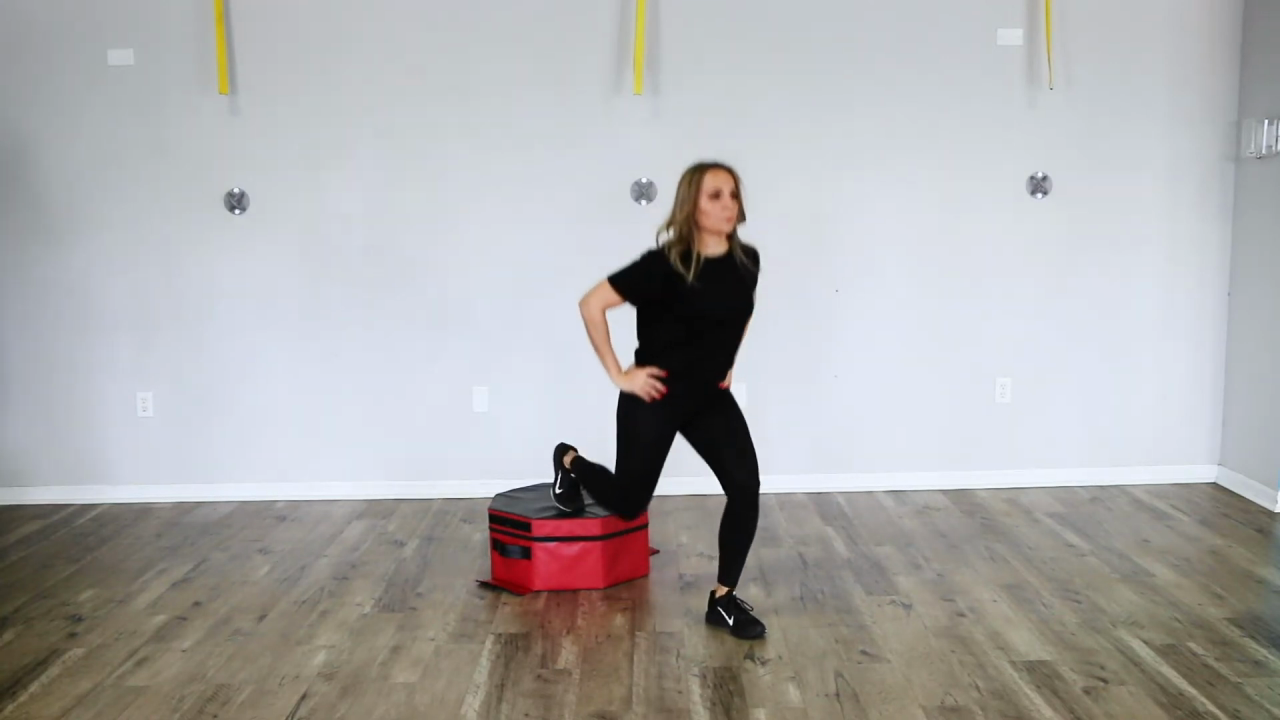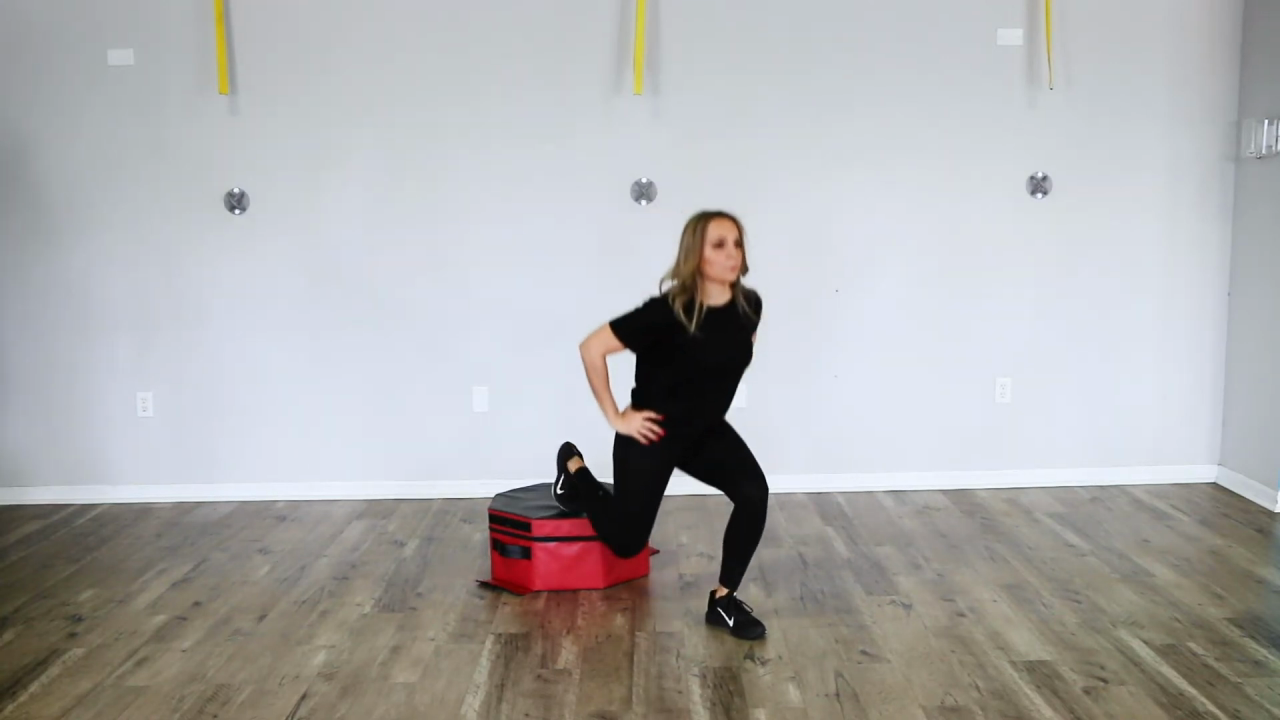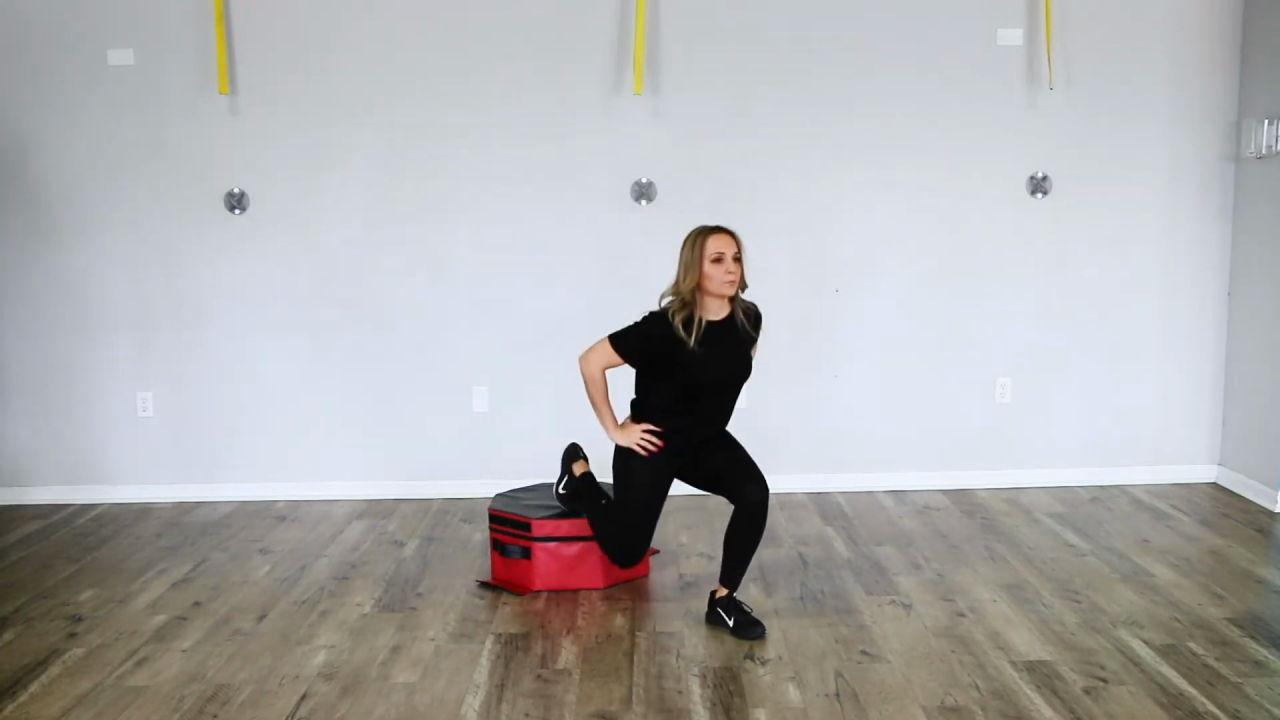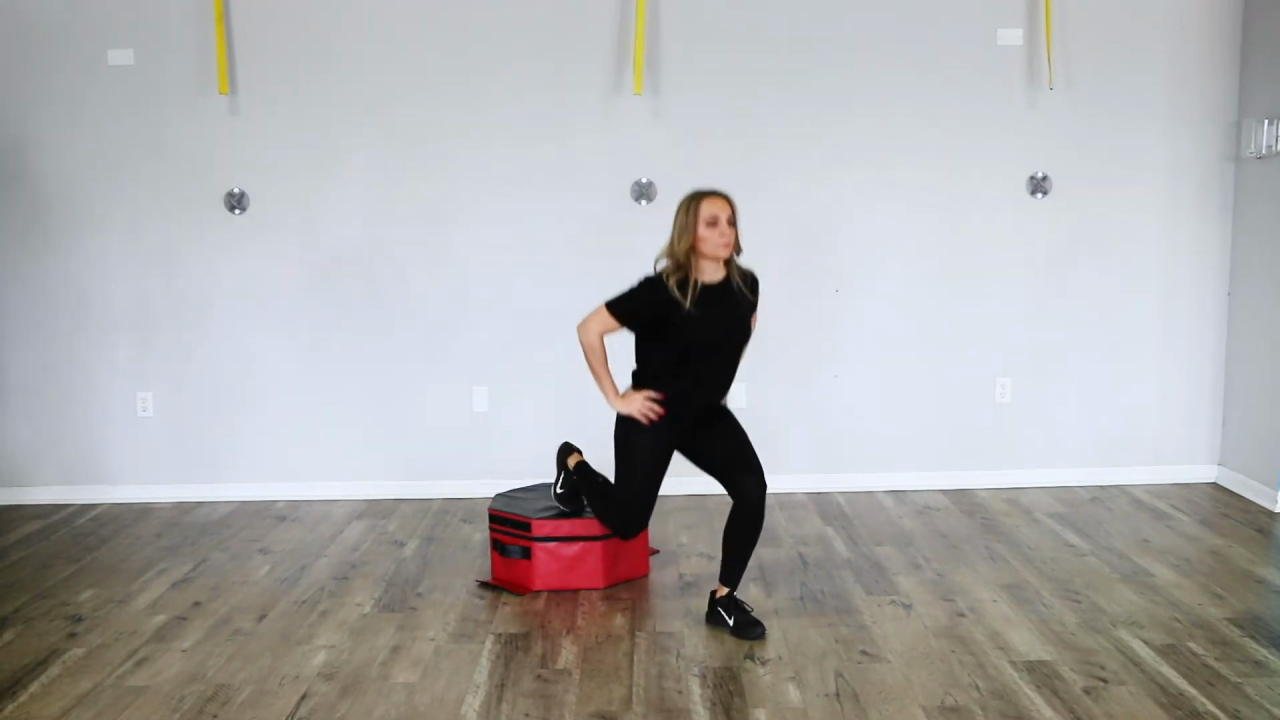
dt=0.2s
person 1, frame 1
left shoulder: (746, 260)
right shoulder: (664, 265)
right elbow: (592, 305)
right wrist: (618, 374)
left hip: (710, 398)
right hip: (655, 399)
left knee: (745, 486)
right knee: (629, 502)
left ankle: (723, 598)
right ankle: (569, 464)
person 1, frame 2
left shoulder: (748, 305)
right shoulder: (667, 313)
right elbow: (592, 349)
right wrist: (615, 417)
left hip: (706, 432)
right hip: (652, 435)
left knee: (754, 493)
right knee: (626, 540)
left ankle: (724, 599)
right ankle: (573, 469)
person 1, frame 3
left shoulder: (748, 319)
right shoulder: (666, 328)
right elbow: (591, 362)
right wrist: (614, 429)
left hip: (707, 442)
right hip: (652, 445)
left knee: (754, 495)
right knee: (626, 552)
left ankle: (724, 600)
right ankle: (578, 468)
person 1, frame 4
left shoulder: (745, 286)
right shoulder: (662, 292)
right elbow: (590, 329)
right wrist: (615, 398)
left hip: (707, 415)
right hip: (653, 418)
left knee: (752, 490)
right knee: (627, 523)
left ankle: (724, 599)
right ankle: (573, 464)
